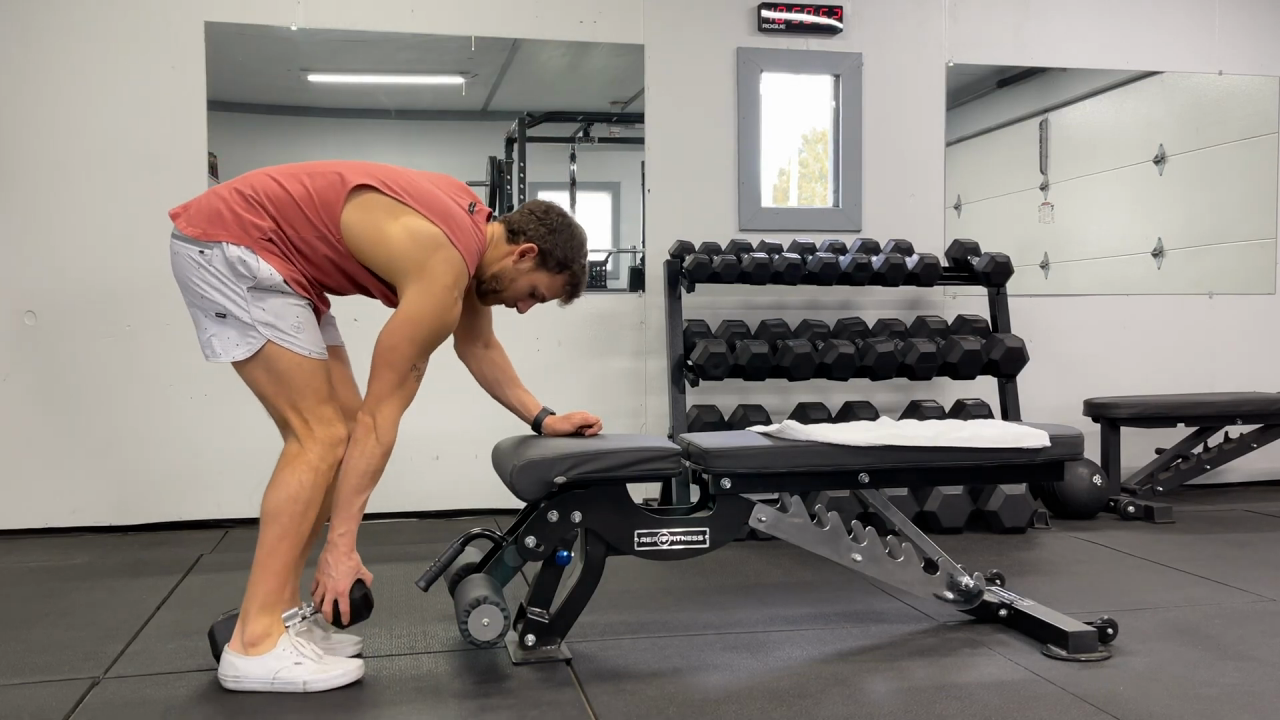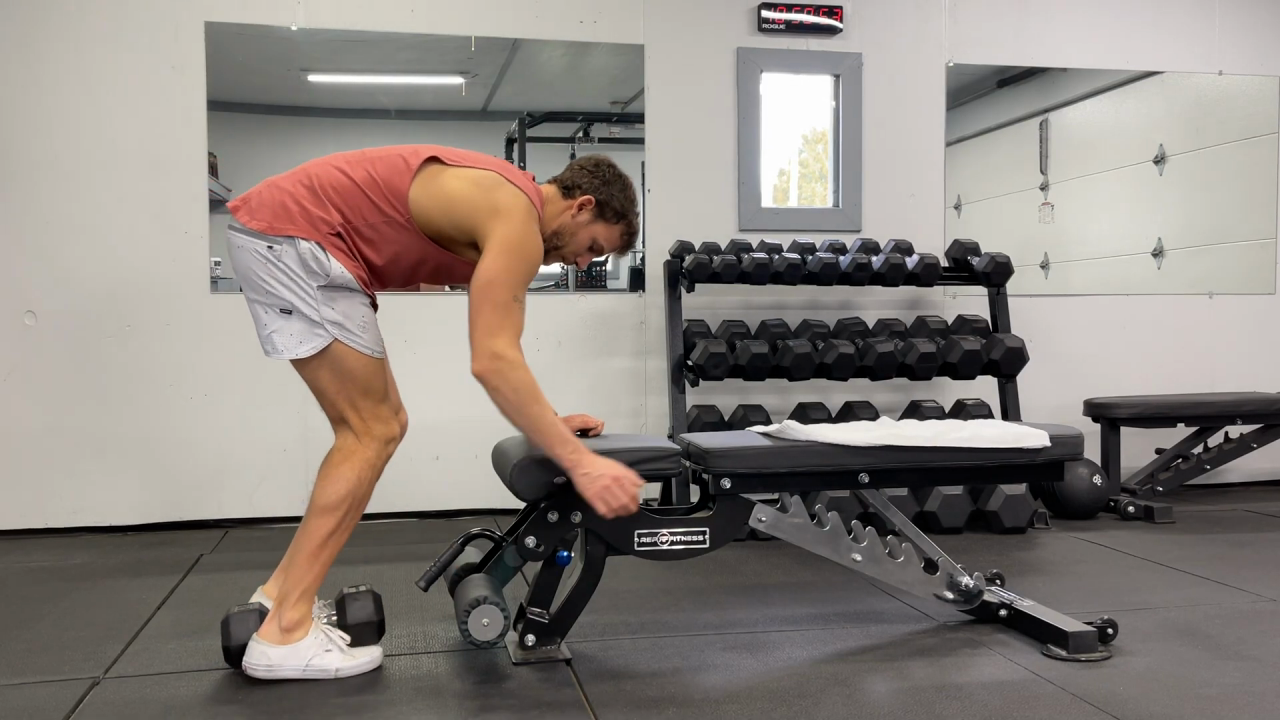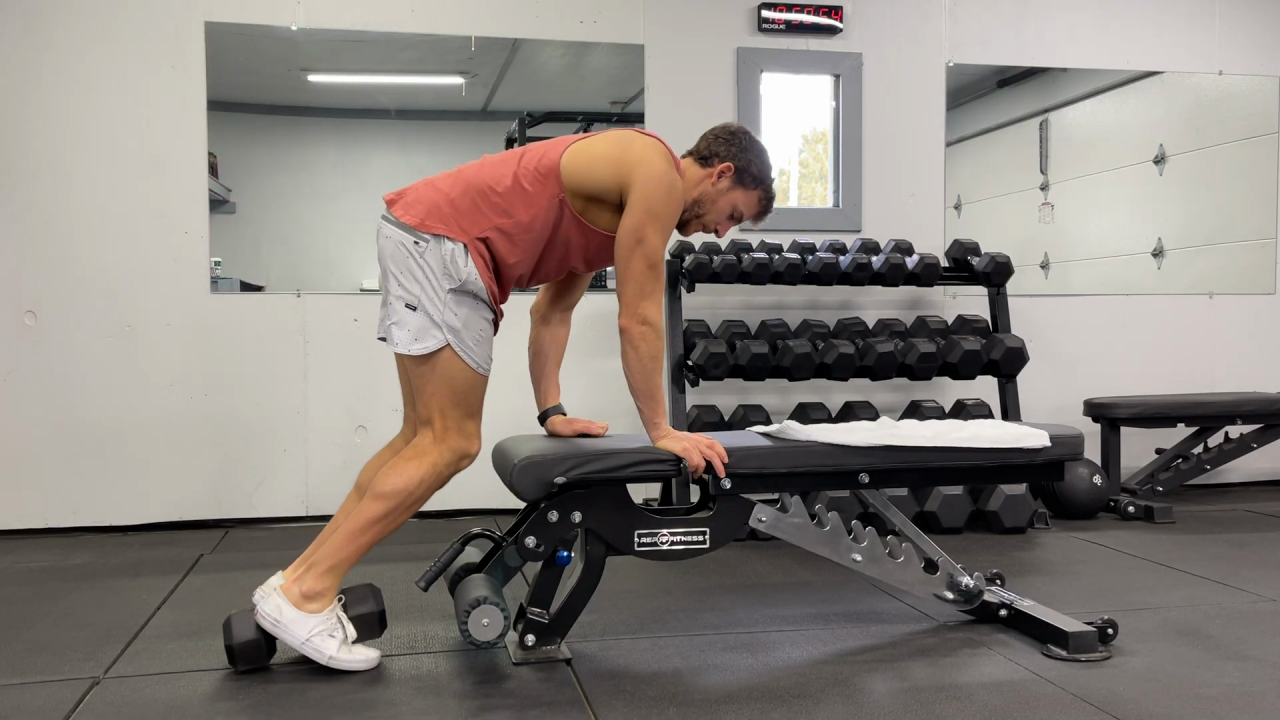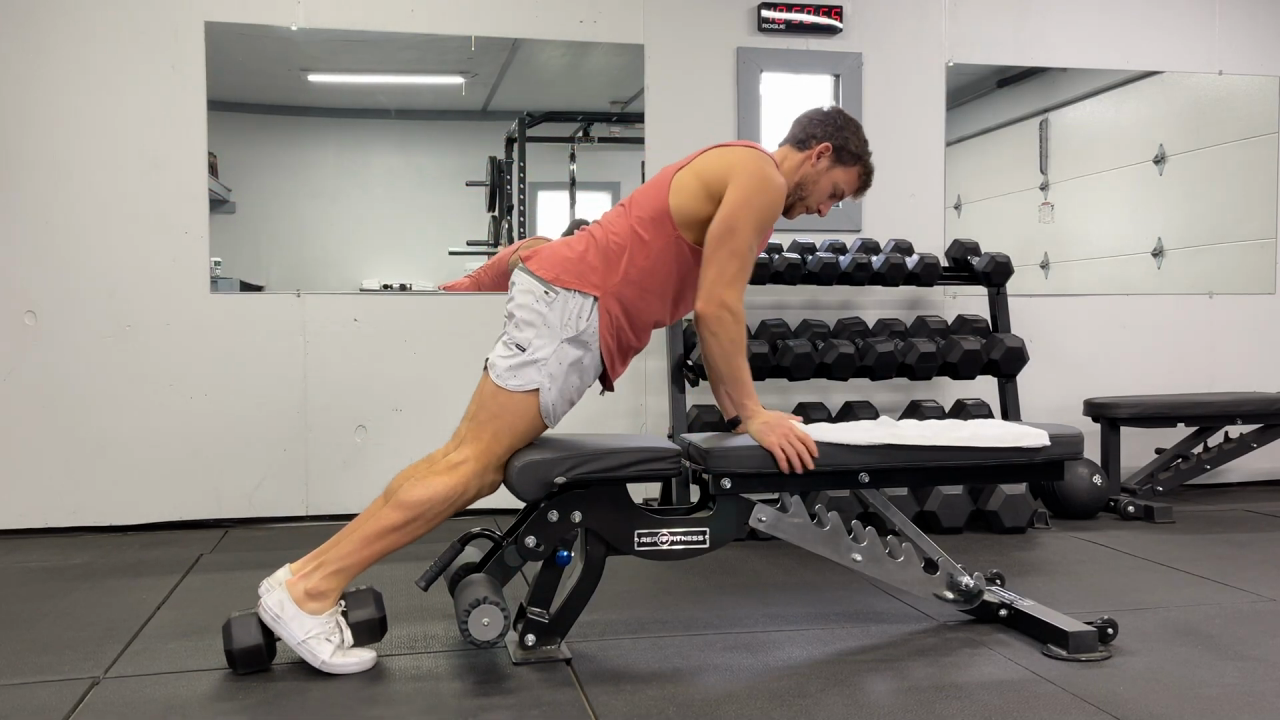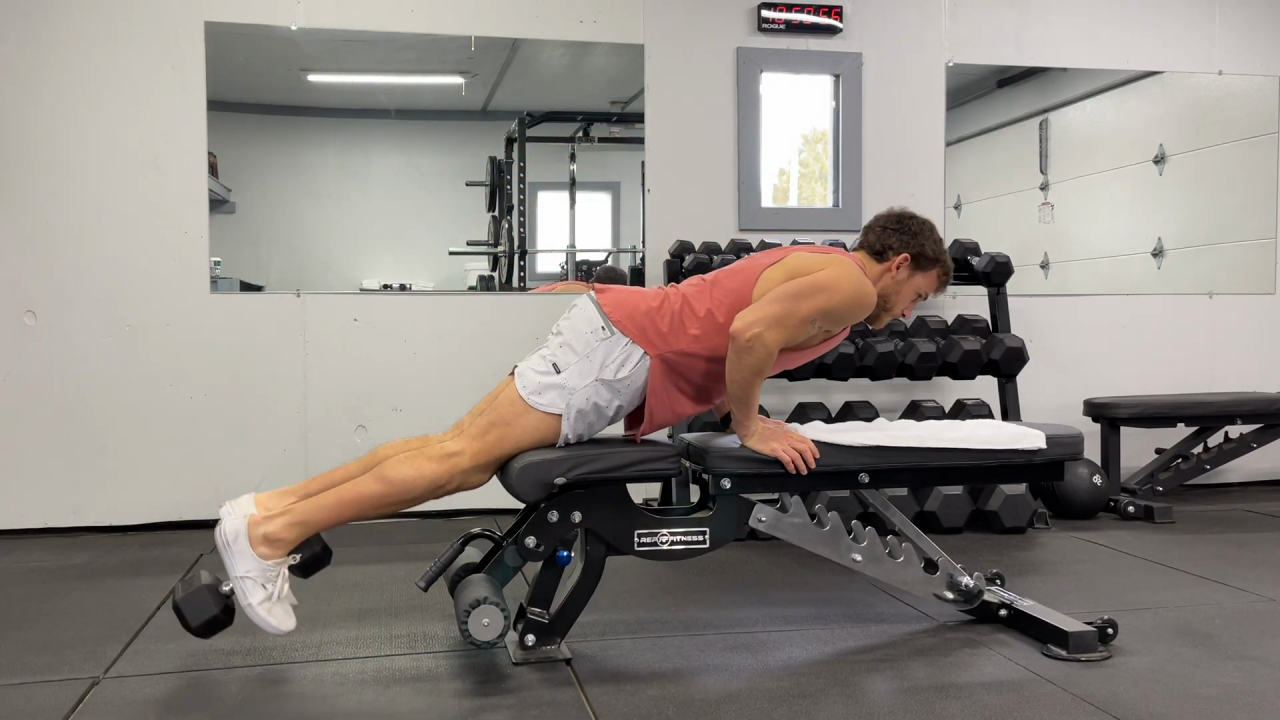
dt=1s
person 1, frame 1
left shoulder: (471, 224)
right shoulder: (441, 274)
left elbow: (477, 344)
right elbow: (381, 415)
left wrist: (541, 418)
right wrist: (340, 544)
left hip: (256, 248)
right hip: (229, 243)
left knee: (340, 427)
right knee: (321, 438)
left ankle: (271, 607)
right ankle: (256, 641)
person 1, frame 2
left shoulder: (501, 207)
right shoulder: (518, 220)
left elbow: (497, 339)
right elbow: (494, 361)
left wrist: (549, 421)
right wrist: (576, 460)
left hip: (280, 237)
right hip: (293, 237)
left knee: (386, 425)
right knee: (371, 435)
left ankle: (284, 590)
right ankle: (285, 634)
person 1, frame 3
left shoulder: (621, 193)
right shoulder: (658, 176)
left elbow: (552, 312)
right elbow: (639, 319)
left wrist: (551, 411)
right wrist: (660, 431)
left hip: (427, 238)
right hip: (439, 240)
left knee: (425, 437)
right knee: (450, 443)
left ankle: (299, 580)
right ankle: (304, 598)
person 1, frame 4
left shoulder: (741, 183)
right shoulder: (761, 178)
left elbow: (714, 309)
right elbow: (719, 305)
left wrist: (738, 412)
right wrist: (751, 414)
left hip: (572, 302)
right hip: (573, 302)
left knee: (476, 467)
right knee: (473, 464)
left ankle: (311, 576)
right ankle: (308, 592)
person 1, frame 5
left shoulder: (817, 268)
right shoulder: (852, 287)
right elbow: (750, 333)
left wrist: (739, 412)
right wrist: (749, 426)
left hip: (620, 334)
right hip: (620, 348)
left knee: (464, 457)
right knee: (461, 456)
left ankle: (272, 513)
right ankle: (266, 528)
